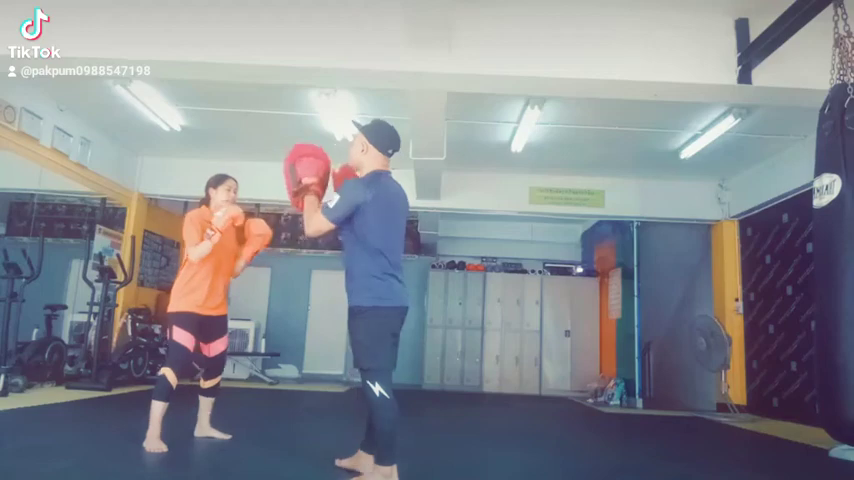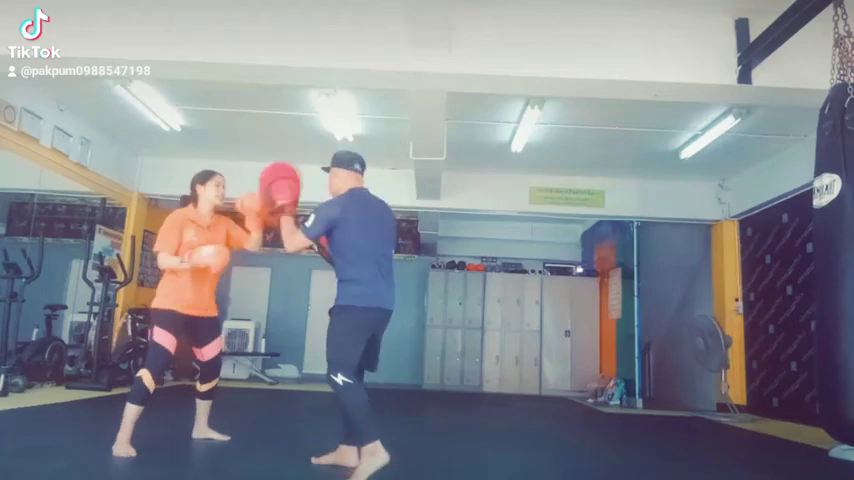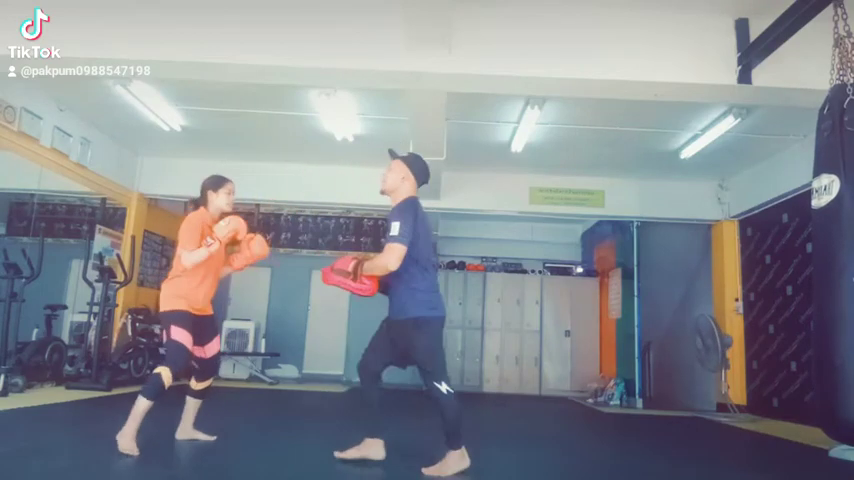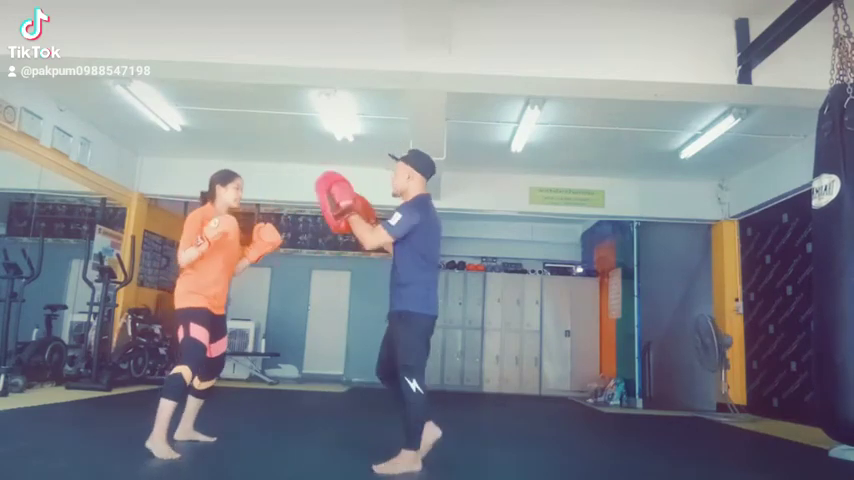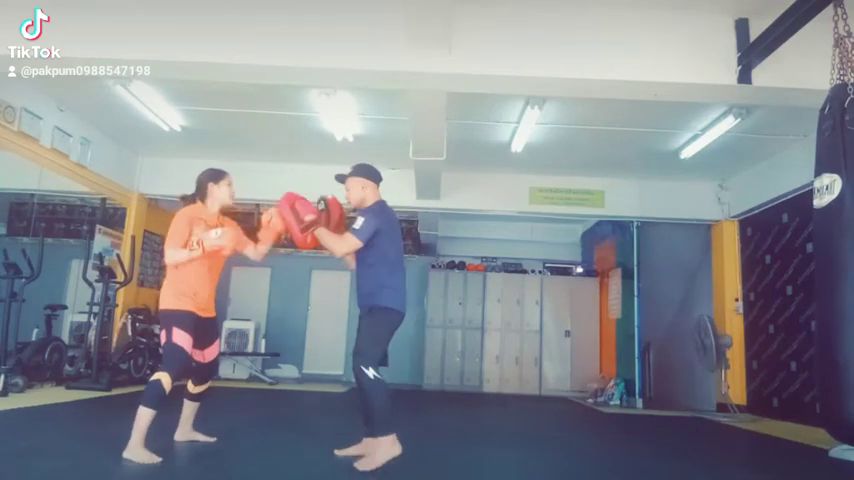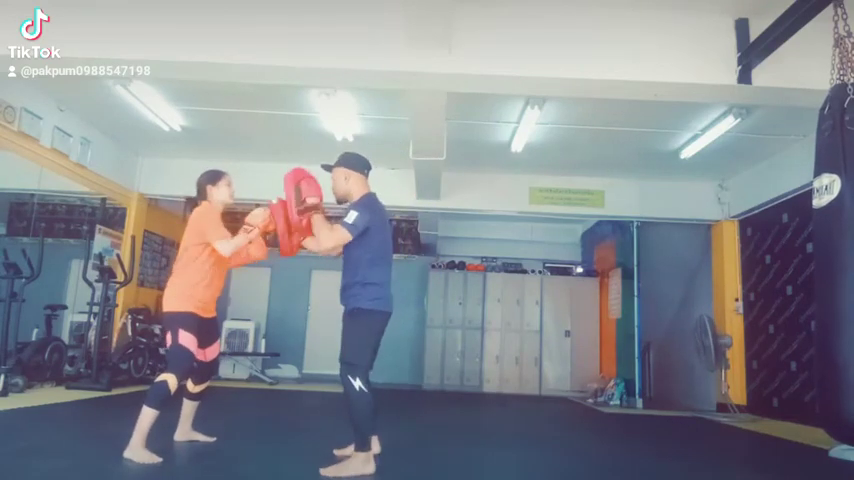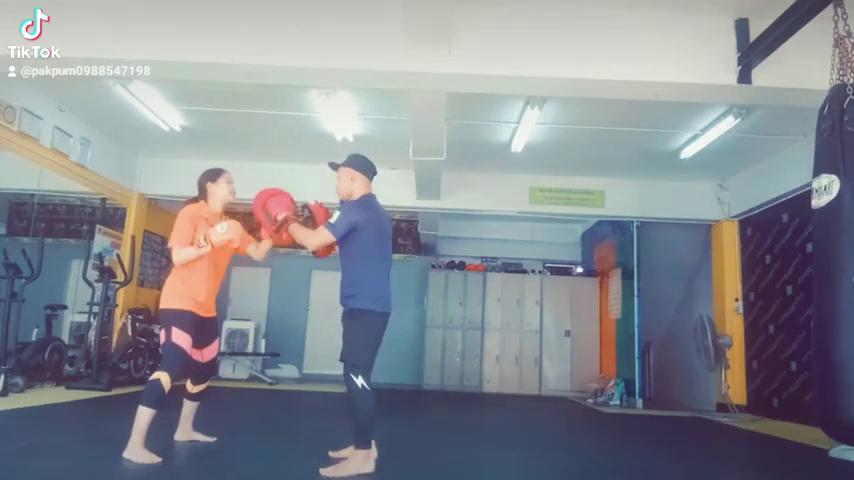
dt=0.7s
person 1, frame 1
left shoulder: (358, 187)
right shoulder: (394, 190)
left elbow: (313, 228)
left wrist: (310, 191)
right wrist: (341, 191)
left hip: (371, 302)
right hip: (393, 300)
left knee: (376, 383)
right knee: (374, 381)
person 1, frame 2
left shoulder: (334, 206)
right shoulder: (384, 209)
left elbow: (291, 243)
left wrist: (284, 211)
left hip: (354, 303)
right hip: (382, 304)
left knee: (340, 374)
right knee: (351, 375)
left ankle: (371, 447)
right ankle: (348, 449)
person 1, frame 3
left shoulder: (403, 212)
right shoulder: (408, 211)
left elbow: (390, 262)
left wrist: (359, 267)
right wrist: (368, 274)
left hip: (421, 314)
right hip: (402, 314)
left knee: (434, 381)
right knee: (367, 368)
left ankle: (457, 452)
right ankle: (374, 442)
person 1, frame 4
left shoulder: (414, 209)
right shoulder: (421, 210)
left elbow: (371, 240)
right elbow: (395, 246)
left wrist: (349, 213)
right wrist: (362, 219)
left hip: (412, 308)
right hip: (411, 307)
left knee: (409, 377)
right knee: (386, 371)
left ankle: (411, 454)
right ankle: (425, 427)
person 1, frame 5
left shoulder: (376, 213)
right shoulder: (372, 219)
left elbow: (343, 248)
right elbow: (355, 261)
left wrist: (316, 227)
right wrist: (330, 230)
left hip: (385, 304)
right hip: (375, 305)
left knee: (365, 365)
right knee: (364, 370)
left ankle: (388, 439)
right ankle: (372, 438)
person 1, frame 6
left shoulder: (363, 208)
right shoulder: (369, 208)
left elbow: (328, 243)
right elbow: (337, 245)
left wrist: (314, 210)
right wrist: (300, 238)
left hip: (366, 306)
right hip: (369, 305)
left knee: (353, 375)
right knee: (357, 375)
right ankle: (369, 440)
person 1, frame 7
left shoulder: (356, 208)
right shoulder: (373, 211)
left elbow: (312, 242)
left wrist: (289, 222)
right wrist: (322, 227)
left hip: (364, 306)
right hip: (369, 305)
left knee: (356, 376)
right knee: (356, 375)
right ankle: (365, 444)
person 2, frame 1
left shoulder: (232, 229)
right shoulder: (196, 217)
left elbow: (233, 270)
right elbow: (195, 255)
left wrist: (251, 248)
right wrist: (218, 228)
left hip: (215, 308)
right hip: (186, 304)
left knee: (215, 364)
right knee: (177, 363)
left ankle: (203, 425)
right ankle: (153, 434)
person 2, frame 2
left shoulder: (223, 224)
right shoulder: (178, 218)
left elbow: (253, 245)
right elbow: (162, 260)
left wrist: (253, 218)
right wrist: (191, 261)
left hip: (205, 309)
right hip: (172, 304)
left knee: (211, 367)
right knee: (156, 364)
left ankle: (202, 428)
right ankle: (123, 438)
person 2, frame 3
left shoulder: (219, 225)
right shoulder: (195, 221)
right elbow: (187, 261)
left wrist: (244, 256)
right wrist: (218, 240)
left hip: (201, 307)
right hip: (176, 303)
left knee: (209, 366)
right knee: (175, 363)
left ankle: (186, 427)
right ankle: (128, 432)
person 2, frame 4
left shoulder: (232, 224)
right shoulder: (198, 217)
left elbow: (234, 268)
right elbow: (183, 260)
left wrist: (258, 249)
right wrist: (208, 238)
left hip: (215, 304)
right hip: (192, 300)
left knee: (213, 365)
right knee: (191, 361)
left ankle: (185, 429)
right ankle: (157, 437)
person 2, frame 5
left shoulder: (227, 224)
right shoulder: (187, 216)
left elbow: (256, 253)
right elbow: (170, 257)
left wrist: (270, 232)
right wrist: (203, 247)
left hip: (204, 308)
right hip: (178, 303)
left knee: (206, 369)
right knee: (174, 367)
left ankle: (184, 429)
right ankle: (135, 444)
person 2, frame 6
left shoulder: (218, 221)
right shoulder: (205, 214)
left elbow: (225, 260)
right elbow: (227, 249)
left wrist: (251, 250)
right wrist: (252, 229)
left hip: (205, 308)
right hip: (182, 305)
left knee: (206, 367)
right knee: (179, 368)
left ankle: (184, 429)
right ankle: (136, 445)
person 2, frame 7
left shoulder: (229, 222)
right shoulder: (191, 213)
left elbow: (256, 253)
right elbow: (178, 256)
left wrist: (272, 236)
right wrist: (211, 239)
left hip: (205, 307)
right hip: (180, 302)
left knee: (205, 367)
right knee: (172, 367)
left ankle: (184, 429)
right ankle: (134, 445)
